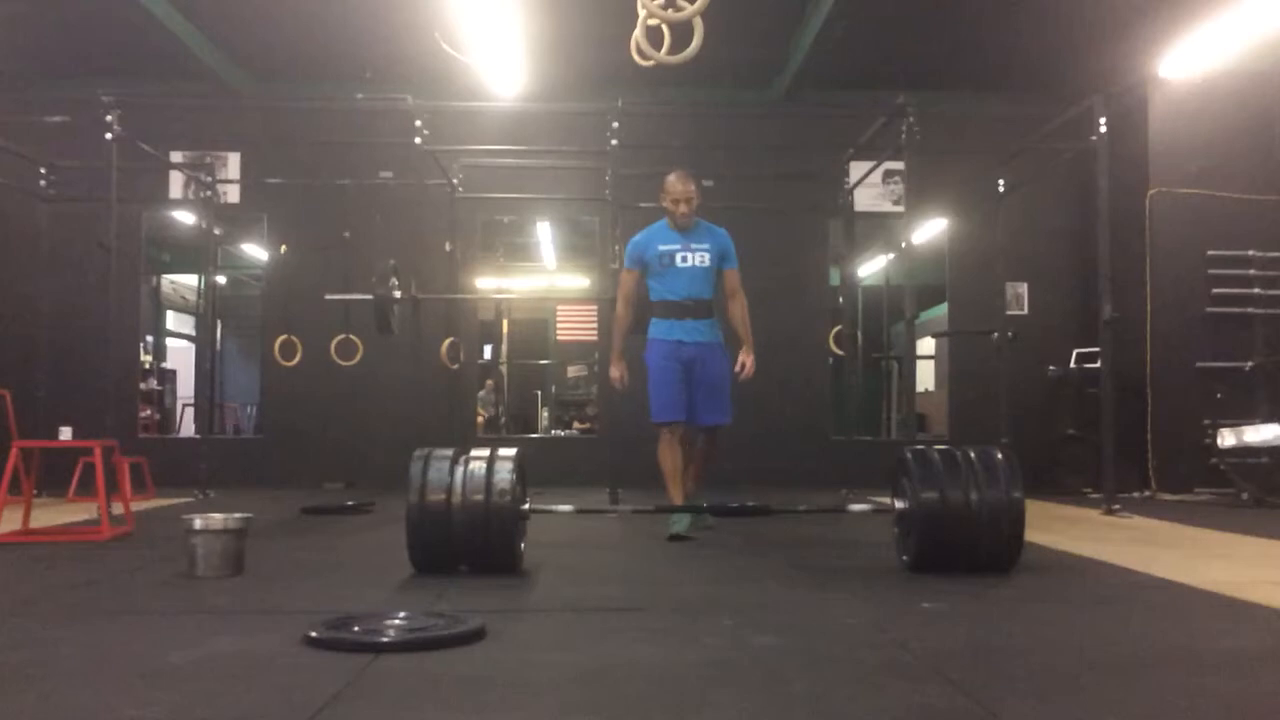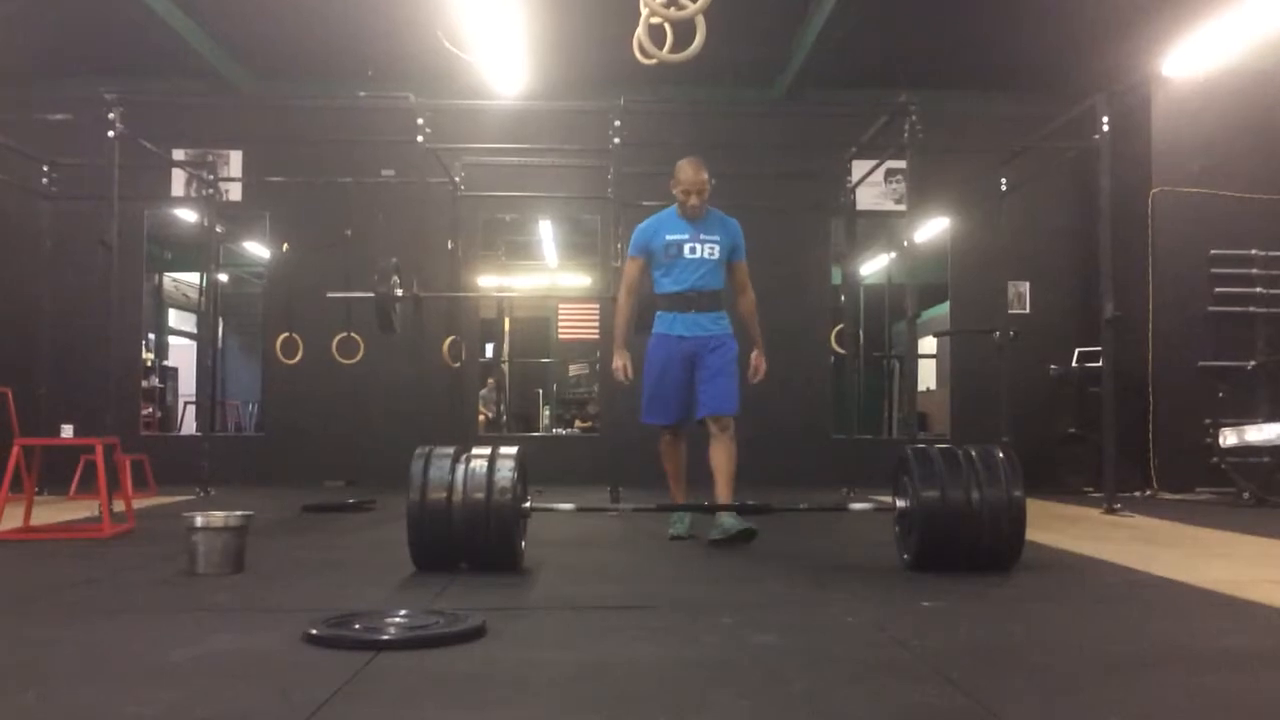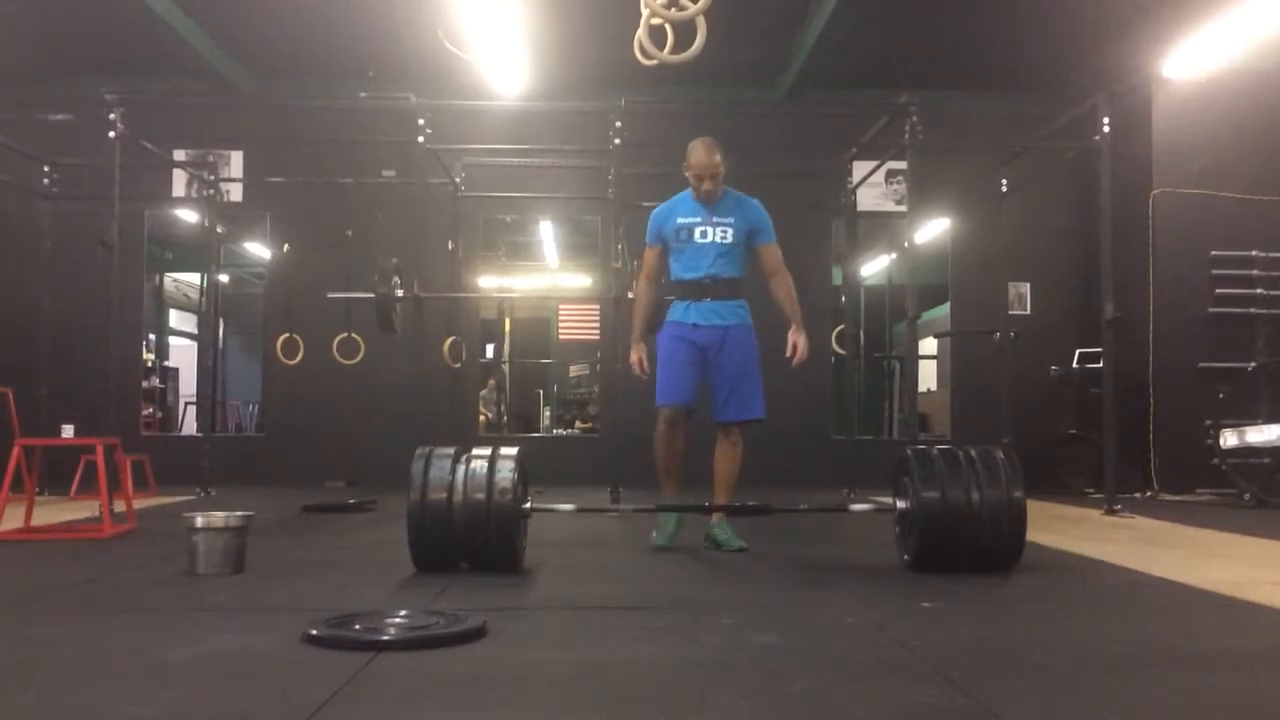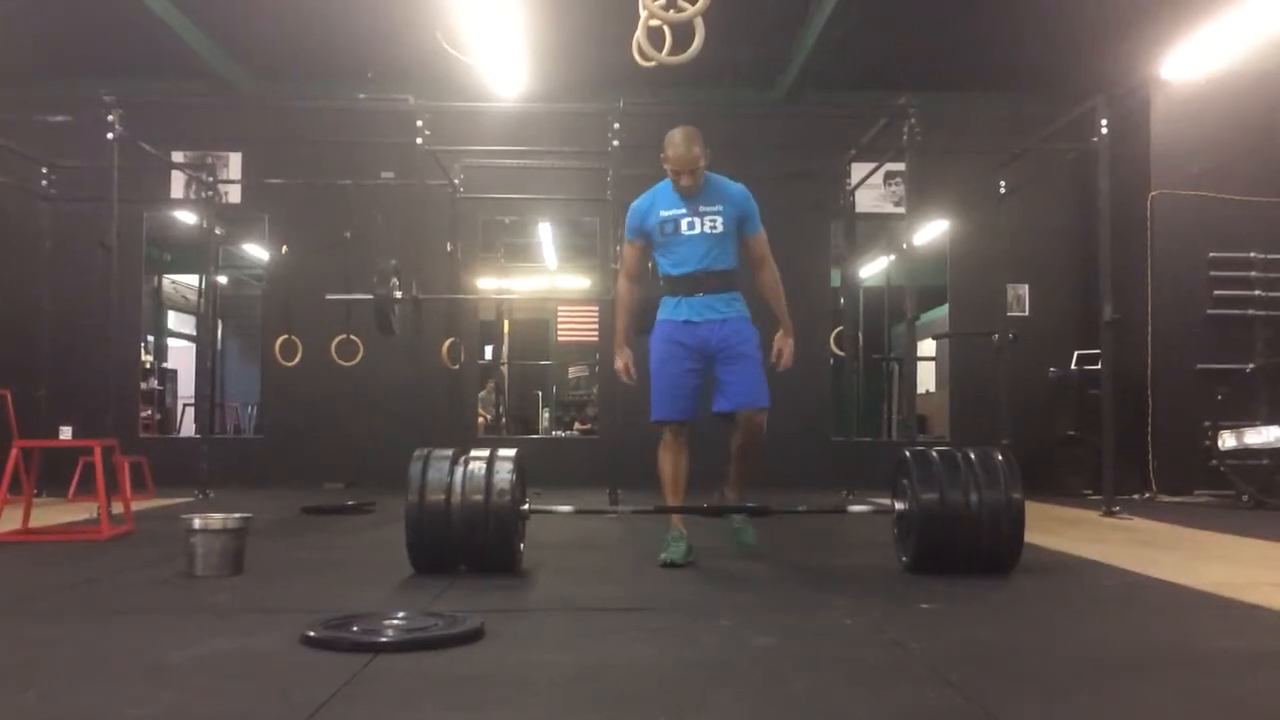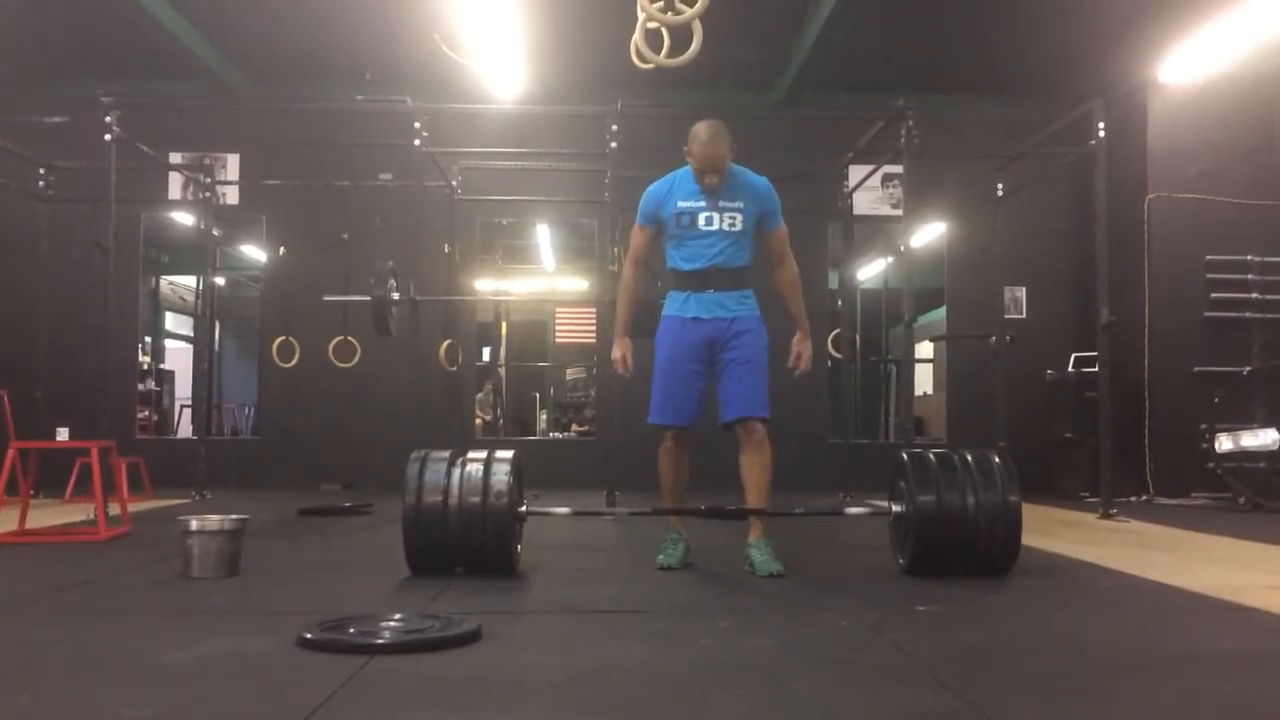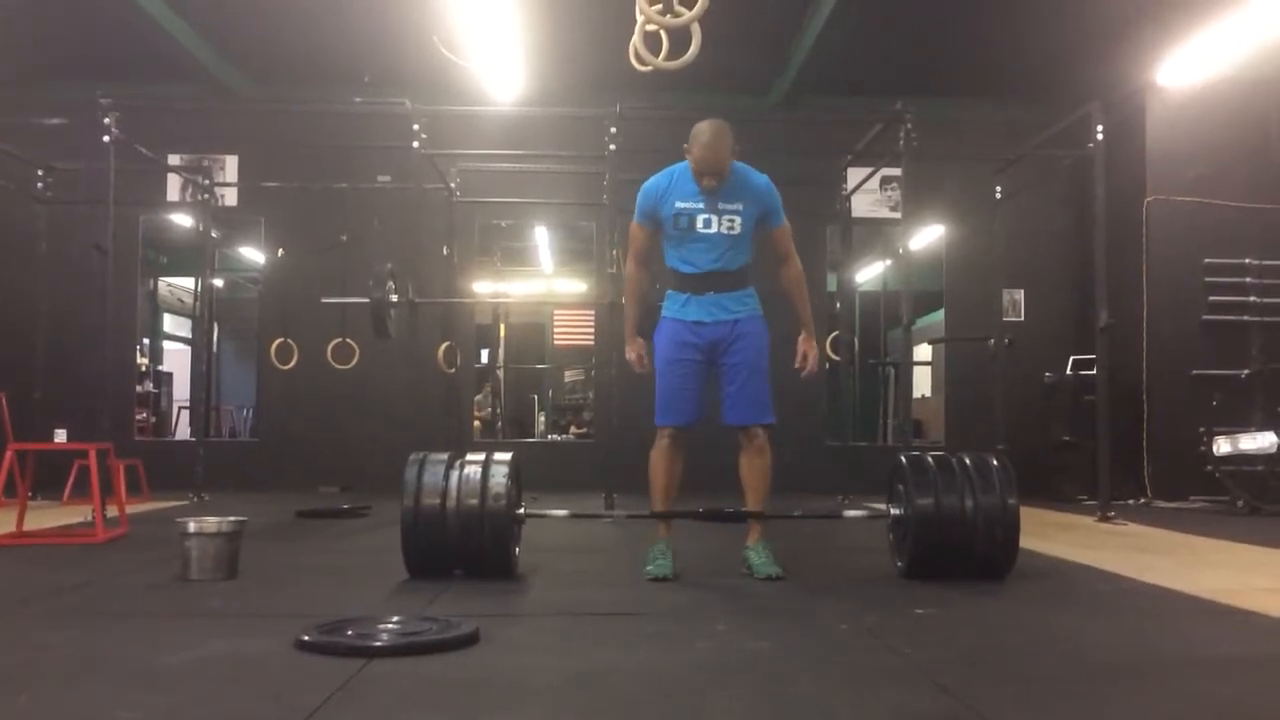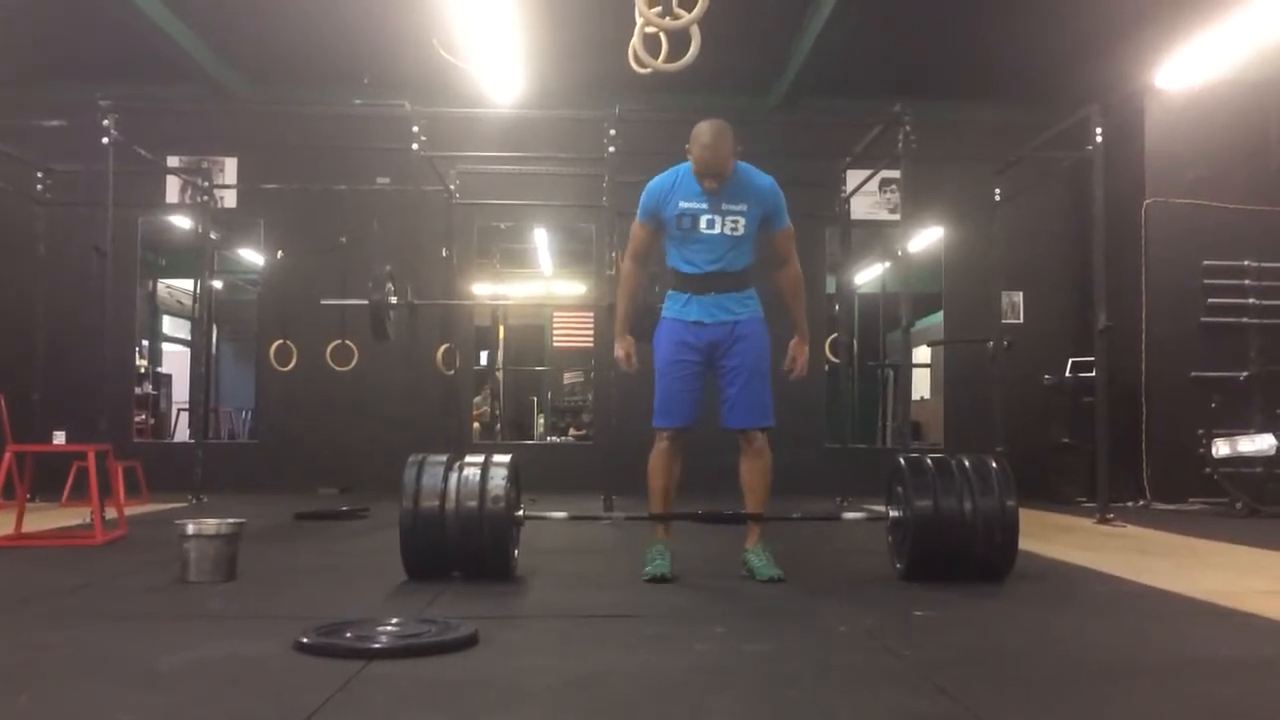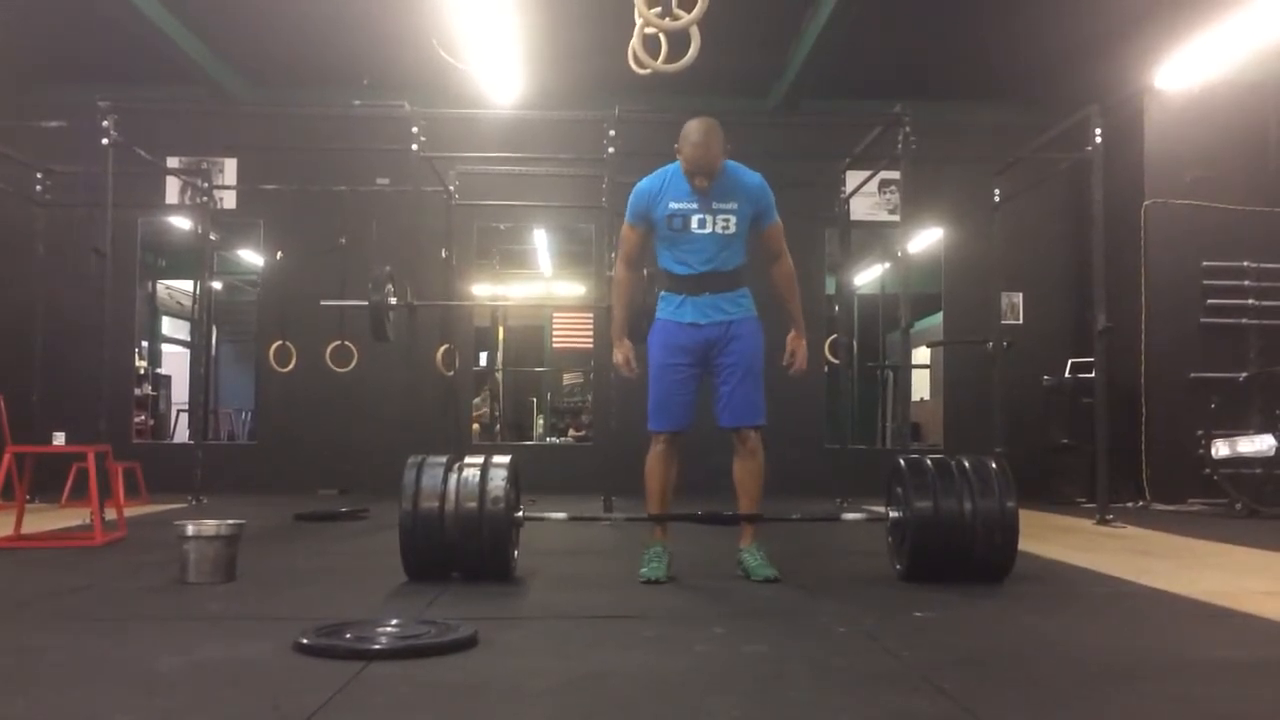
dt=0.4s
person 1, frame 1
left shoulder: (719, 239)
right shoulder: (643, 243)
left elbow: (735, 296)
right elbow: (625, 302)
left wrist: (747, 346)
right wrist: (617, 356)
left hip: (708, 340)
right hip: (664, 340)
left knee: (708, 427)
right knee: (670, 427)
left ankle: (690, 488)
right ankle: (678, 509)
person 1, frame 2
left shoulder: (729, 229)
right shoulder: (649, 230)
left elbow: (743, 292)
right elbow: (628, 291)
left wrist: (758, 346)
right wrist: (619, 347)
left hip: (716, 334)
right hip: (669, 334)
left knee: (721, 422)
right knee: (671, 428)
left ankle: (724, 514)
right ankle: (680, 509)
person 1, frame 3
left shoulder: (751, 211)
right shoulder: (664, 215)
left elbow: (776, 273)
right elbow: (648, 280)
left wrist: (797, 325)
right wrist: (636, 339)
left hip: (734, 325)
right hip: (682, 323)
left knee: (732, 425)
right knee: (670, 413)
left ankle: (718, 520)
right ankle: (669, 505)
person 1, frame 4
left shoulder: (737, 197)
right shoulder: (644, 208)
left elbow: (763, 264)
right elbow: (629, 279)
left wrist: (784, 327)
right wrist: (620, 343)
left hip: (730, 318)
right hip: (674, 323)
left knee: (752, 416)
right knee: (672, 427)
left ankle: (734, 496)
right ankle: (677, 531)
person 1, frame 5
left shoulder: (759, 192)
right shoulder: (660, 194)
left elbow: (783, 263)
right elbow: (634, 265)
left wrist: (802, 330)
right wrist: (620, 334)
left hip: (740, 317)
right hip: (682, 318)
left knee: (752, 427)
right knee: (674, 431)
left ankle: (757, 540)
right ankle: (676, 534)
person 1, frame 6
left shoulder: (759, 189)
right shoulder: (656, 190)
left elbow: (787, 260)
right elbow: (637, 263)
left wrist: (808, 331)
right wrist: (631, 333)
left hip: (741, 318)
right hip: (680, 319)
left knee: (752, 430)
right knee: (670, 430)
left ankle: (754, 542)
right ankle: (661, 542)
person 1, frame 7
left shoulder: (764, 190)
right shoulder: (661, 189)
left elbow: (787, 262)
right elbow: (634, 260)
left wrist: (801, 335)
right wrist: (622, 331)
left hip: (742, 320)
right hip: (681, 319)
left knee: (752, 433)
right knee: (669, 432)
left ankle: (754, 544)
right ankle: (660, 543)
person 1, frame 8
left shoulder: (753, 188)
right shoulder: (649, 191)
left elbow: (778, 258)
right elbow: (626, 264)
left wrist: (798, 329)
right wrist: (619, 336)
left hip: (736, 320)
right hip: (674, 321)
left knee: (747, 433)
right knee: (663, 435)
left ankle: (748, 544)
right ankle: (657, 545)
